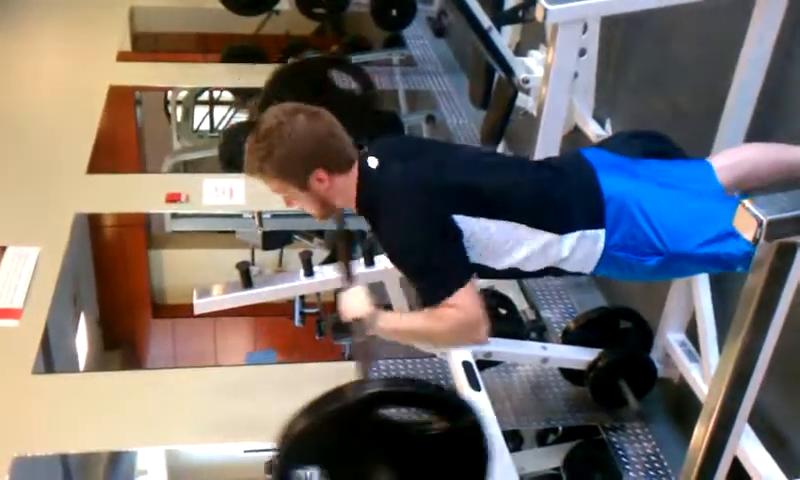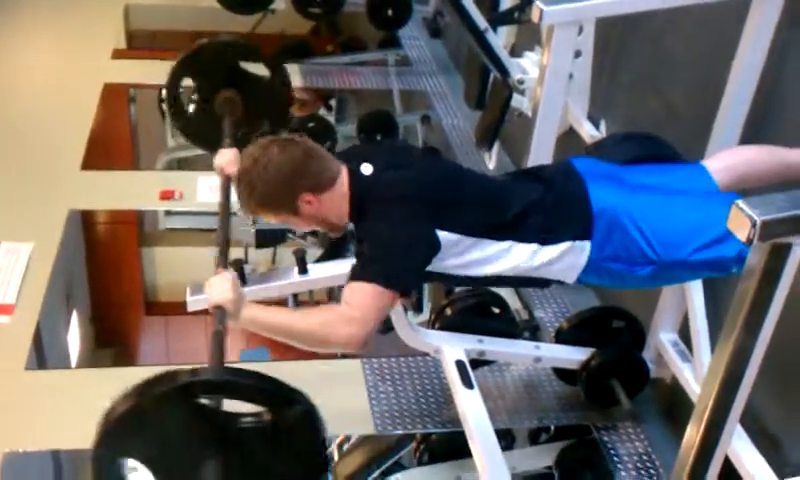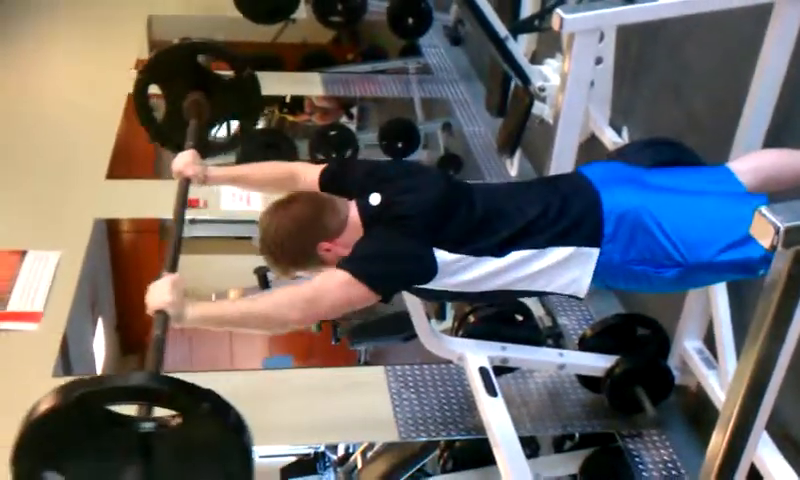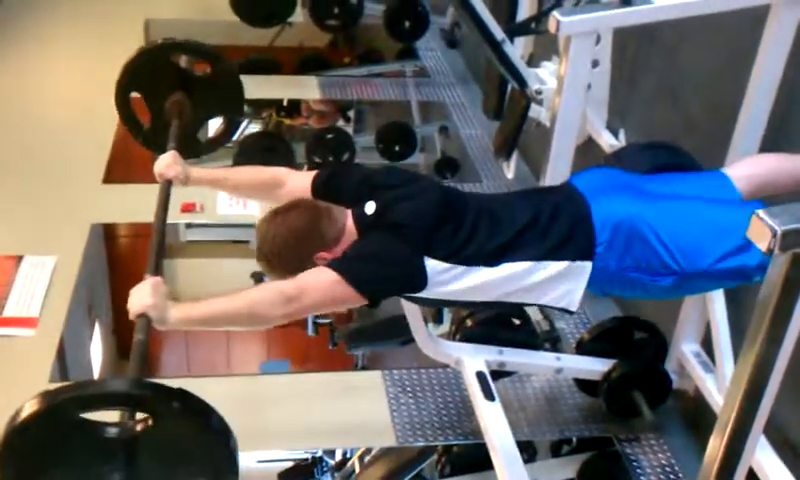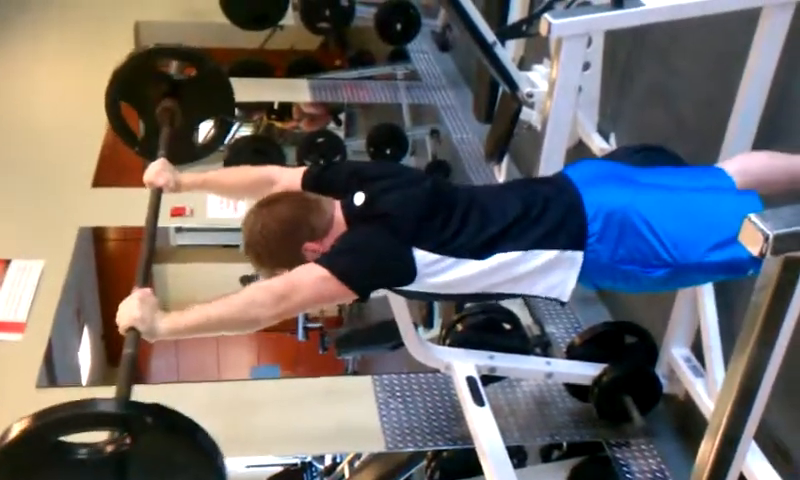
dt=0.4s
person 1, frame 1
left shoulder: (408, 218)
right shoulder: (379, 154)
left elbow: (469, 326)
left wrist: (374, 319)
left hip: (605, 224)
right hip: (584, 177)
right knee: (717, 181)
person 1, frame 2
left shoulder: (392, 224)
right shoulder: (362, 162)
left elbow: (348, 330)
right elbow: (310, 164)
left wrist: (243, 310)
right wrist: (249, 171)
left hip: (593, 236)
right hip: (571, 186)
left knee: (747, 233)
right knee: (711, 179)
person 1, frame 3
left shoulder: (398, 245)
right shoulder: (371, 182)
left elbow: (302, 308)
right elbow: (296, 175)
left wrist: (187, 311)
right wrist: (210, 173)
left hip: (607, 238)
right hip: (591, 192)
right knee: (735, 183)
person 1, frame 4
left shoulder: (389, 251)
right shoulder: (364, 187)
left elbow: (288, 302)
right elbow: (283, 181)
left wrist: (171, 312)
right wrist: (194, 173)
left hip: (603, 244)
right hip: (585, 200)
right knee: (730, 187)
person 1, frame 5
left shoulder: (374, 243)
right shoulder: (352, 181)
left elbow: (274, 300)
right elbow: (271, 181)
left wrist: (159, 323)
right wrist: (183, 179)
left hip: (593, 236)
right hip: (578, 191)
right knee: (726, 183)
